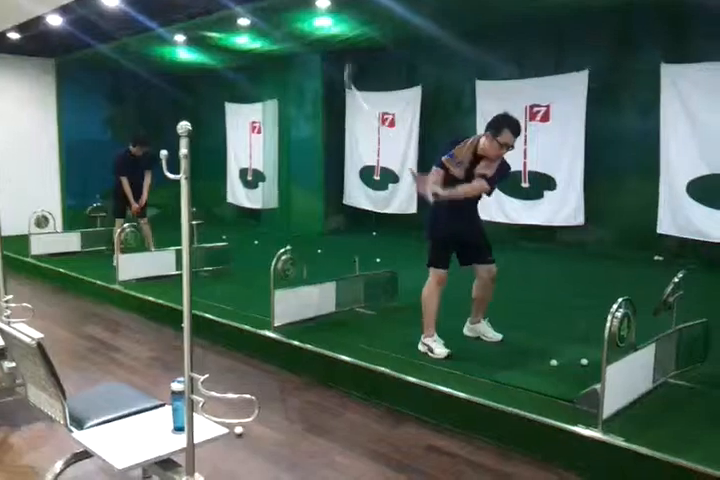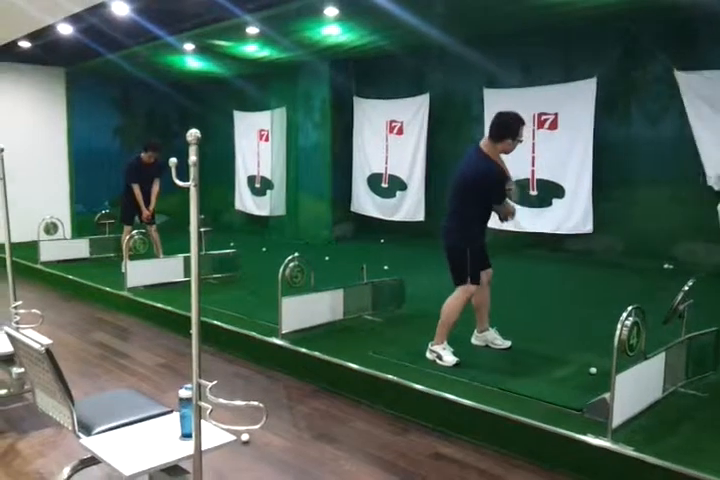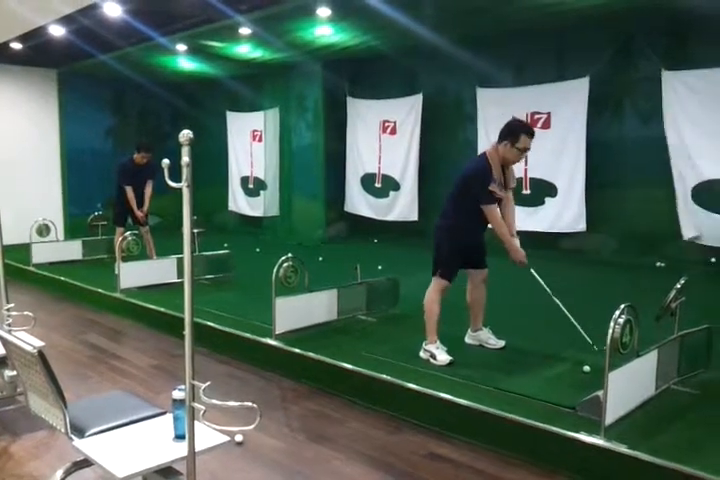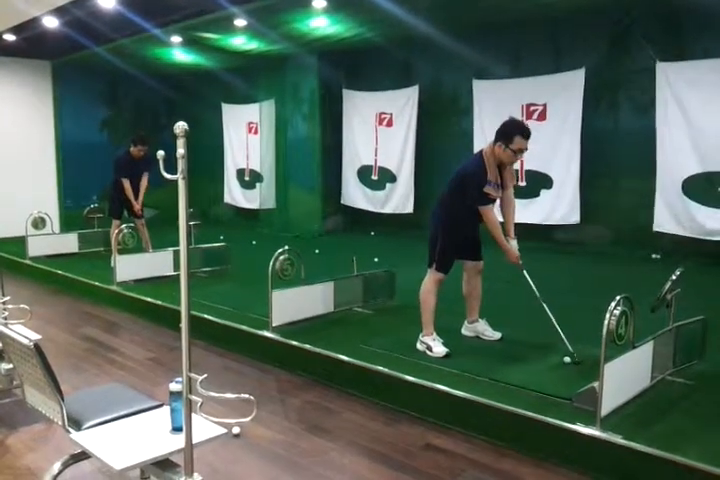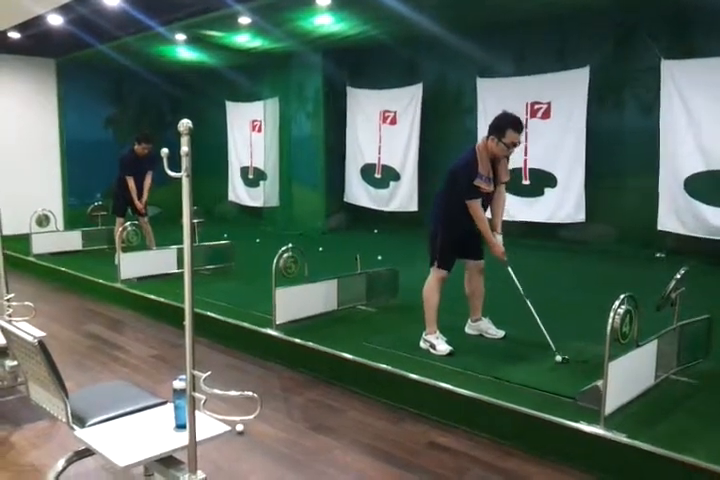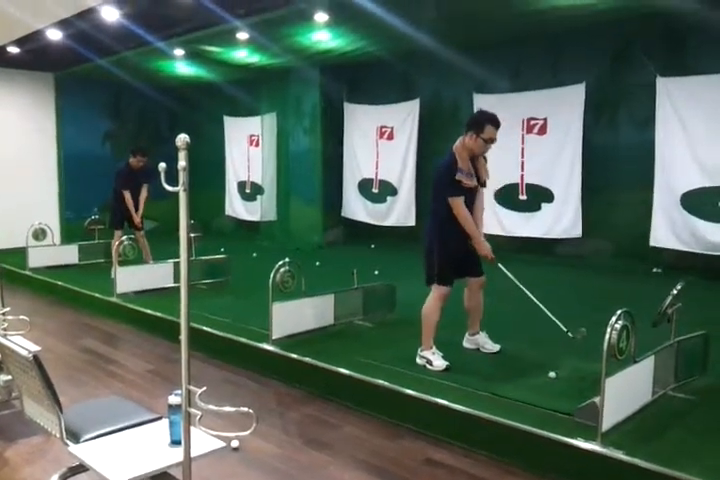
dt=0.7s
person 1, frame 1
left shoulder: (501, 167)
right shoulder: (457, 149)
left elbow: (474, 188)
right elbow: (435, 176)
left wrist: (444, 193)
right wrist: (432, 188)
left hip: (469, 222)
right hip: (442, 220)
left knee: (488, 272)
right knee: (438, 275)
left ankle: (476, 322)
right ankle: (428, 337)
person 1, frame 2
left shoulder: (478, 150)
right shoulder: (492, 172)
right elbow: (501, 207)
left wrist: (505, 197)
right wrist: (509, 211)
left hip: (468, 230)
right hip: (462, 234)
left knee: (485, 277)
right knee: (467, 289)
left ankle: (482, 331)
right ankle: (437, 345)
person 1, frame 3
left shoulder: (505, 164)
right shoulder: (480, 171)
left elbow: (507, 200)
right elbow: (492, 216)
left wrist: (514, 237)
right wrist: (511, 247)
left hip: (473, 231)
right hip: (451, 231)
left knee: (479, 276)
right knee: (440, 283)
left ankle: (476, 331)
right ankle: (430, 344)
person 1, frame 4
left shoulder: (504, 162)
right shoulder: (475, 171)
left elbow: (507, 195)
right elbow: (488, 215)
left wrist: (511, 236)
right wrist: (506, 249)
left hip: (468, 223)
right hip: (447, 222)
left knee: (475, 268)
right knee: (436, 274)
left ankle: (472, 322)
right ankle: (427, 336)
person 1, frame 5
left shoulder: (501, 158)
right shoulder: (468, 165)
left elbow: (500, 191)
right elbow: (475, 208)
left wrist: (497, 232)
right wrist: (492, 243)
left hip: (469, 222)
right hip: (447, 220)
left knee: (477, 267)
right knee: (439, 273)
left ankle: (476, 321)
right ankle: (430, 334)
person 1, frame 6
left shoulder: (479, 161)
right shoulder: (449, 166)
left elbow: (478, 198)
right elbow: (459, 208)
left wrist: (479, 236)
right wrist: (479, 241)
left hip: (465, 235)
right hip: (443, 236)
left knee: (477, 281)
right knee: (440, 290)
left ankle: (473, 335)
right ankle: (426, 350)
person 2, frame 1
left shoulder: (147, 156)
right shoulder: (121, 158)
left elbow: (147, 176)
right elbow: (124, 181)
left wrist: (145, 195)
right wrist: (132, 203)
left hip: (138, 192)
right hip: (121, 193)
left knee: (144, 221)
right knee: (119, 222)
left ankle: (152, 249)
person 2, frame 2
left shoulder: (158, 164)
right shoulder: (133, 165)
left elbow: (156, 184)
right elbow: (136, 188)
left wrist: (152, 205)
right wrist: (143, 209)
left hip: (147, 199)
right hip: (130, 199)
left knee: (152, 228)
right knee: (128, 229)
left ankle: (160, 257)
right ankle: (125, 260)
person 2, frame 3
left shoulder: (150, 166)
right shoulder: (125, 166)
left elbow: (148, 186)
right elbow: (128, 190)
left wrist: (146, 206)
right wrist: (135, 210)
left hip: (140, 201)
right hip: (123, 201)
left knee: (145, 229)
right knee: (120, 230)
left ankle: (153, 258)
person 2, frame 4
left shoulder: (146, 159)
right shoulder: (121, 160)
left elbow: (144, 179)
right elbow: (125, 183)
left wrist: (140, 199)
right wrist: (133, 203)
left hip: (135, 194)
right hip: (118, 194)
left knee: (141, 222)
right knee: (116, 223)
left ankle: (149, 251)
right ankle: (114, 255)
person 2, frame 5
left shoulder: (151, 157)
right shoulder: (126, 158)
left elbow: (148, 177)
right elbow: (130, 181)
left wrist: (144, 196)
right wrist: (135, 201)
left hip: (139, 192)
right hip: (122, 192)
left knee: (144, 220)
right knee: (120, 221)
left ankle: (153, 249)
right ankle: (118, 252)
person 2, frame 6
left shoulder: (146, 170)
right shoulder: (122, 171)
left elbow: (144, 190)
right elbow: (126, 195)
left wrist: (140, 211)
right wrist: (133, 215)
left hip: (135, 205)
right hip: (119, 205)
left knee: (140, 234)
right knee: (118, 234)
left ankle: (150, 263)
right ankle: (115, 267)
